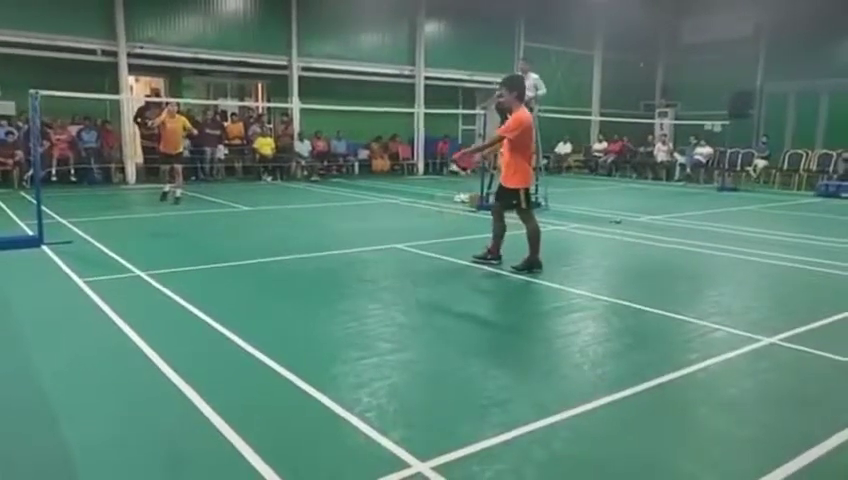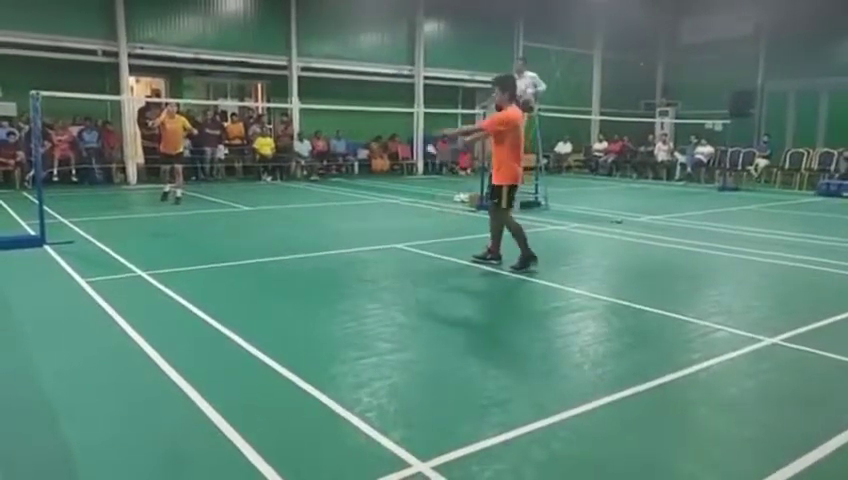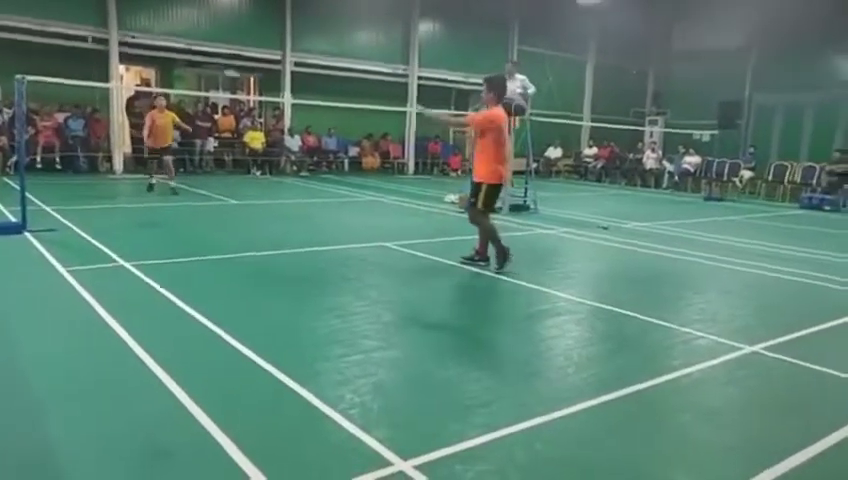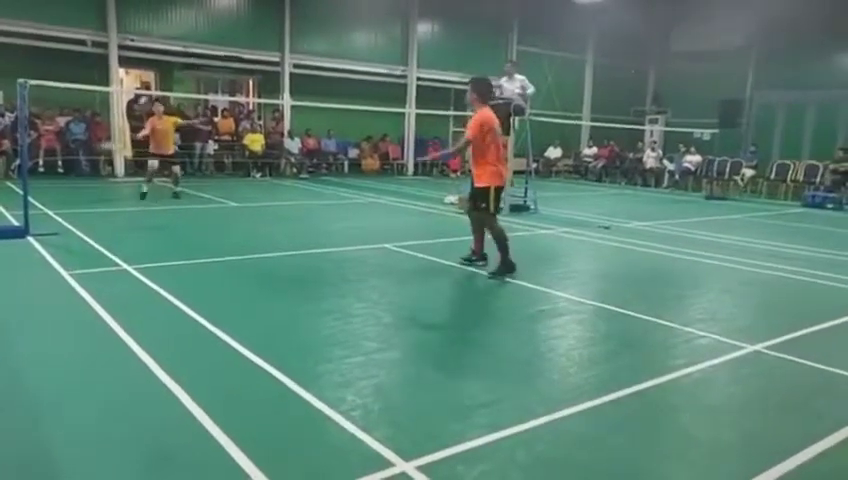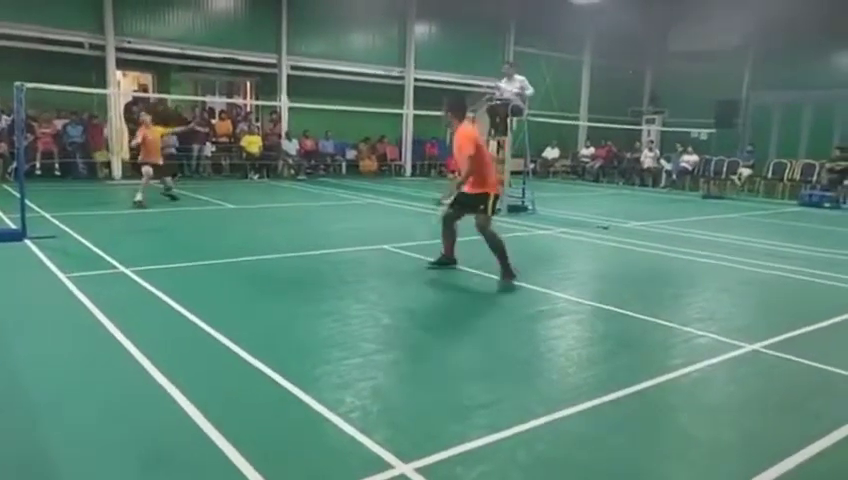
dt=0.3s
person 1, frame 1
left shoulder: (520, 117)
right shoulder: (517, 116)
left elbow: (492, 141)
right elbow: (502, 142)
left wrist: (466, 152)
right wrist: (479, 155)
left hip: (518, 177)
right hip: (508, 176)
left knee: (526, 217)
right knee: (497, 211)
left ankle: (534, 260)
right ankle: (494, 253)
person 1, frame 2
left shoulder: (507, 116)
right shoulder: (512, 114)
left elbow: (476, 128)
right elbow: (486, 130)
left wrist: (452, 132)
right wrist: (466, 139)
left hip: (506, 175)
right hip: (502, 173)
left knee: (503, 215)
right knee: (495, 213)
left ankle: (527, 255)
right ankle: (493, 252)
person 1, frame 3
left shoulder: (491, 115)
right shoulder: (497, 114)
left elbow: (459, 121)
left wrist: (431, 114)
left hip: (488, 175)
right hip: (491, 174)
left knee: (475, 214)
right knee: (481, 214)
left ankle: (501, 251)
right ankle: (482, 254)
person 1, frame 4
left shoulder: (481, 117)
right shoulder: (485, 115)
left elbow: (461, 147)
left wrist: (436, 156)
left hip: (490, 177)
right hip: (481, 175)
left knee: (488, 220)
right knee: (473, 212)
left ankle: (507, 263)
right ankle: (479, 253)
person 1, frame 5
left shoulder: (465, 133)
right shoulder: (461, 132)
left elbow: (469, 169)
left wrist: (456, 187)
right wrist: (458, 186)
left hip: (485, 188)
right hip: (471, 187)
left knee: (483, 226)
right knee: (448, 216)
left ankle: (507, 271)
right ankle: (448, 257)
